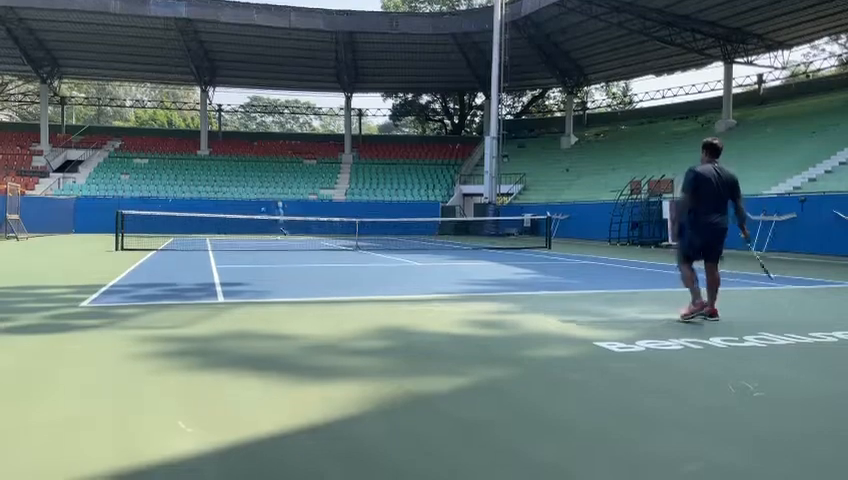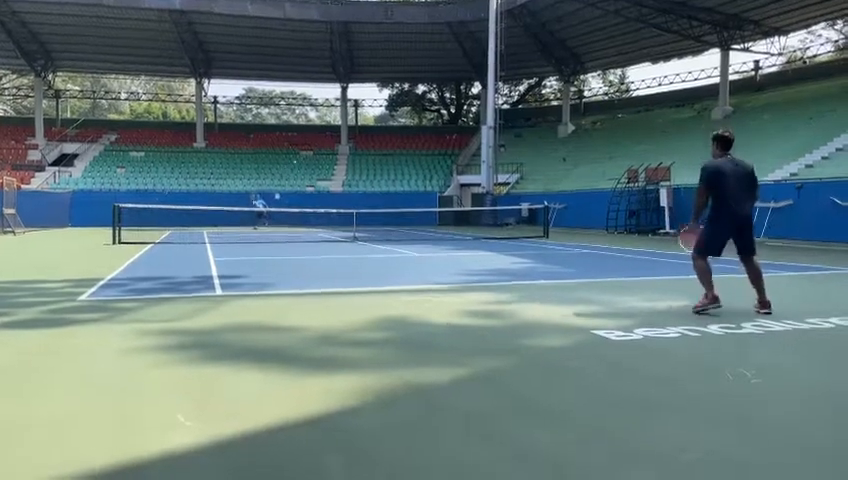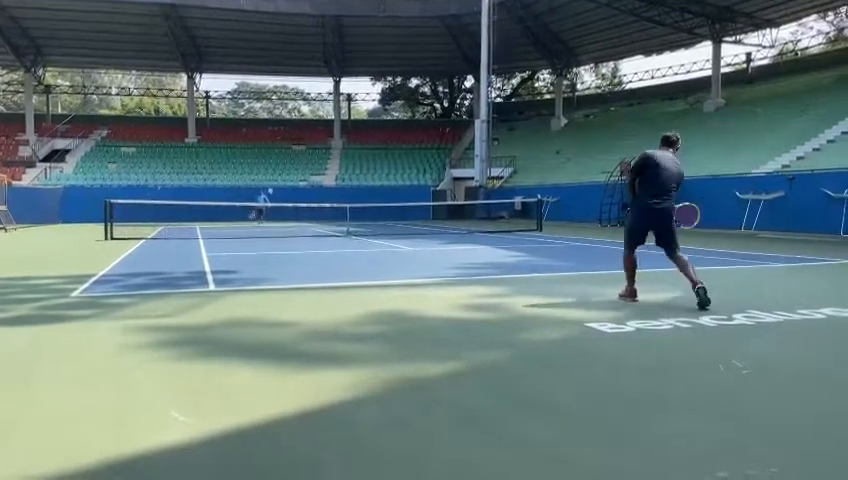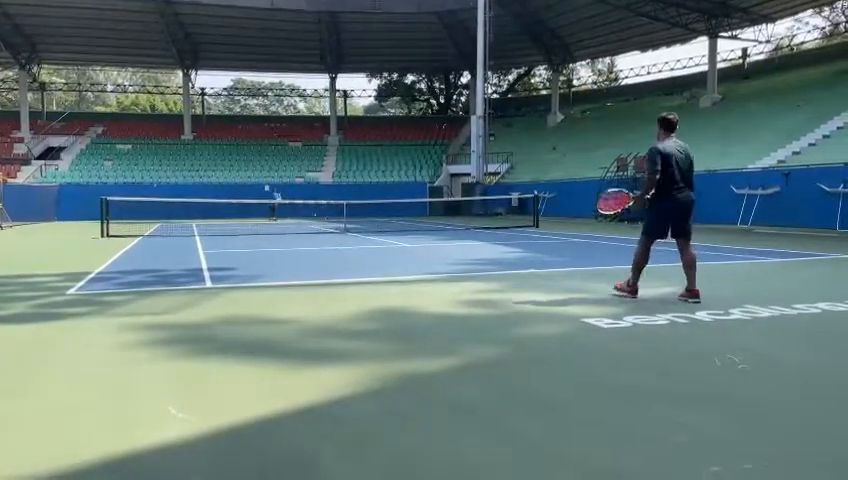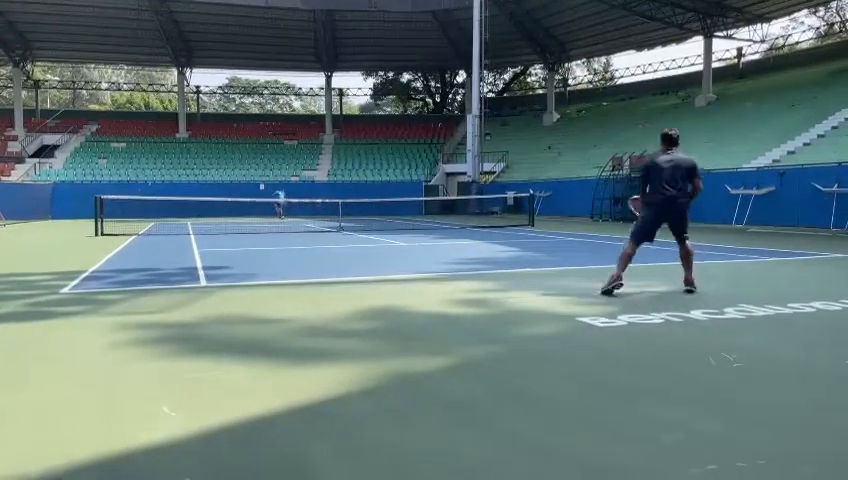
dt=1s
person 1, frame 1
left shoulder: (695, 172)
right shoulder: (730, 176)
left elbow: (685, 200)
right elbow: (738, 206)
left wrist: (677, 222)
right wrist: (743, 229)
left hip: (696, 226)
right hip: (719, 227)
left knee: (684, 262)
right knee: (712, 266)
left ankle: (697, 302)
right ankle: (710, 308)
person 1, frame 2
left shoulder: (710, 167)
right shoulder: (747, 167)
left elbow: (702, 197)
right elbow: (754, 195)
left wrist: (694, 220)
left hip: (720, 219)
right hip: (744, 219)
left knee: (699, 255)
right knee: (749, 259)
left ankle: (710, 296)
right ankle: (763, 302)
person 1, frame 3
left shoulder: (649, 156)
right shoulder: (678, 168)
left elbow: (630, 178)
left wrist: (636, 196)
left hip: (642, 208)
right hip: (665, 211)
left knee: (629, 248)
right knee: (674, 253)
left ankle: (630, 290)
right ankle: (697, 284)
person 1, frame 4
left shoulder: (657, 149)
right shoulder: (686, 148)
left elbow: (653, 178)
right elbow: (687, 176)
left wrist: (642, 195)
left hip: (663, 202)
right hip: (685, 200)
left knee: (645, 243)
right knee: (685, 245)
left ankle: (631, 285)
right ankle: (692, 290)
person 1, frame 5
left shoulder: (652, 162)
right shoulder: (689, 161)
left elbow: (643, 189)
right elbow: (698, 187)
left wrist: (646, 204)
left hip: (655, 205)
right hip: (679, 205)
left knee: (633, 242)
right knee: (683, 241)
left ankle: (617, 277)
right ankle: (689, 280)
